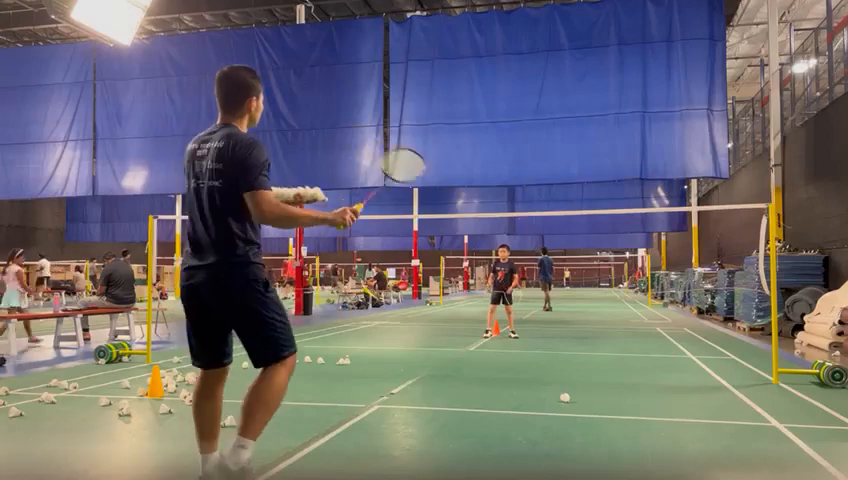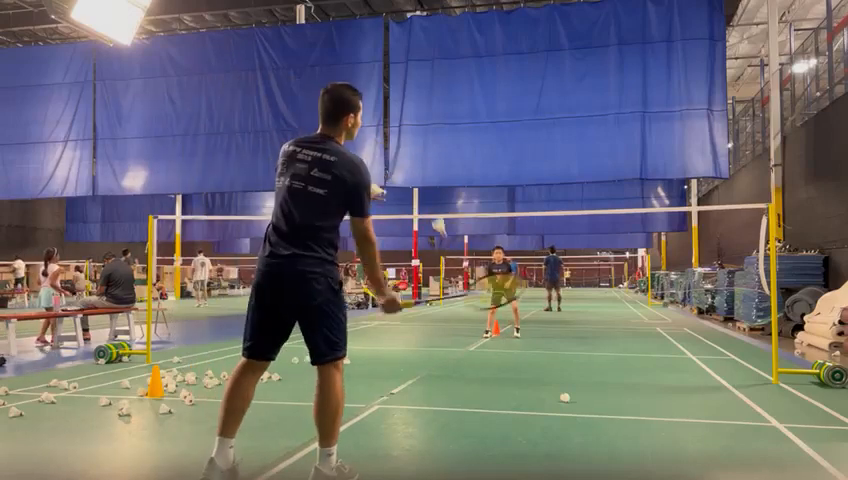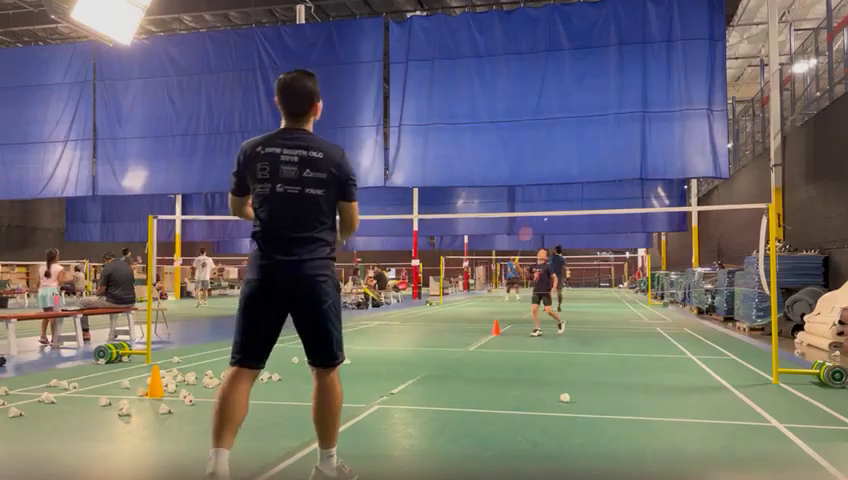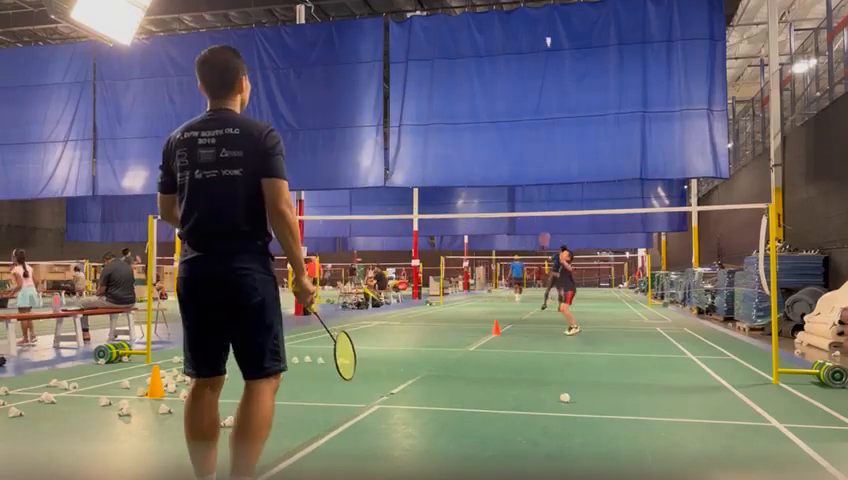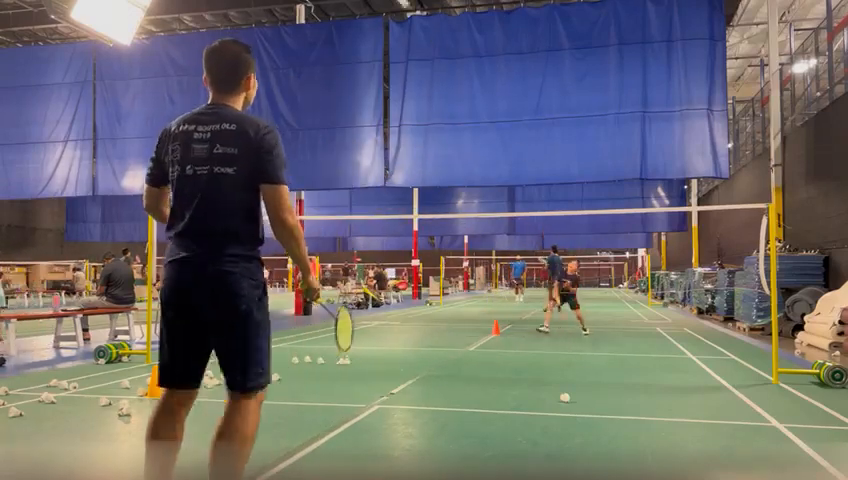
dt=0.7s
person 1, frame 1
left shoulder: (195, 147)
right shoulder: (246, 146)
right elbow: (263, 212)
left wrist: (286, 199)
right wrist: (327, 218)
left hip: (196, 275)
right hip: (236, 275)
left knee: (211, 371)
right knee: (280, 362)
person 1, frame 2
left shoulder: (288, 151)
right shoulder: (354, 167)
right elbow: (364, 239)
right wrist: (381, 291)
left hip: (270, 269)
right hip: (315, 275)
left knee: (252, 362)
right knee: (330, 366)
person 1, frame 3
left shoulder: (251, 152)
right shoulder: (335, 158)
left elbow: (238, 209)
right elbow: (350, 224)
right wrist: (335, 237)
left hip: (264, 273)
right hip: (314, 274)
left knee: (242, 369)
right knee: (326, 370)
person 1, frame 4
left shoulder: (177, 140)
right shoulder: (261, 135)
left elbow: (167, 212)
right elbow: (281, 210)
right wrist: (300, 274)
left hip: (194, 272)
right hip: (247, 271)
left knee: (205, 382)
right knee: (263, 380)
person 1, frame 5
left shoulder: (171, 133)
right shoulder: (259, 135)
left elbow: (153, 206)
right elbow: (281, 215)
right wrist: (306, 273)
left hip: (179, 275)
right hip: (235, 276)
left knee: (178, 393)
right knee: (247, 393)
